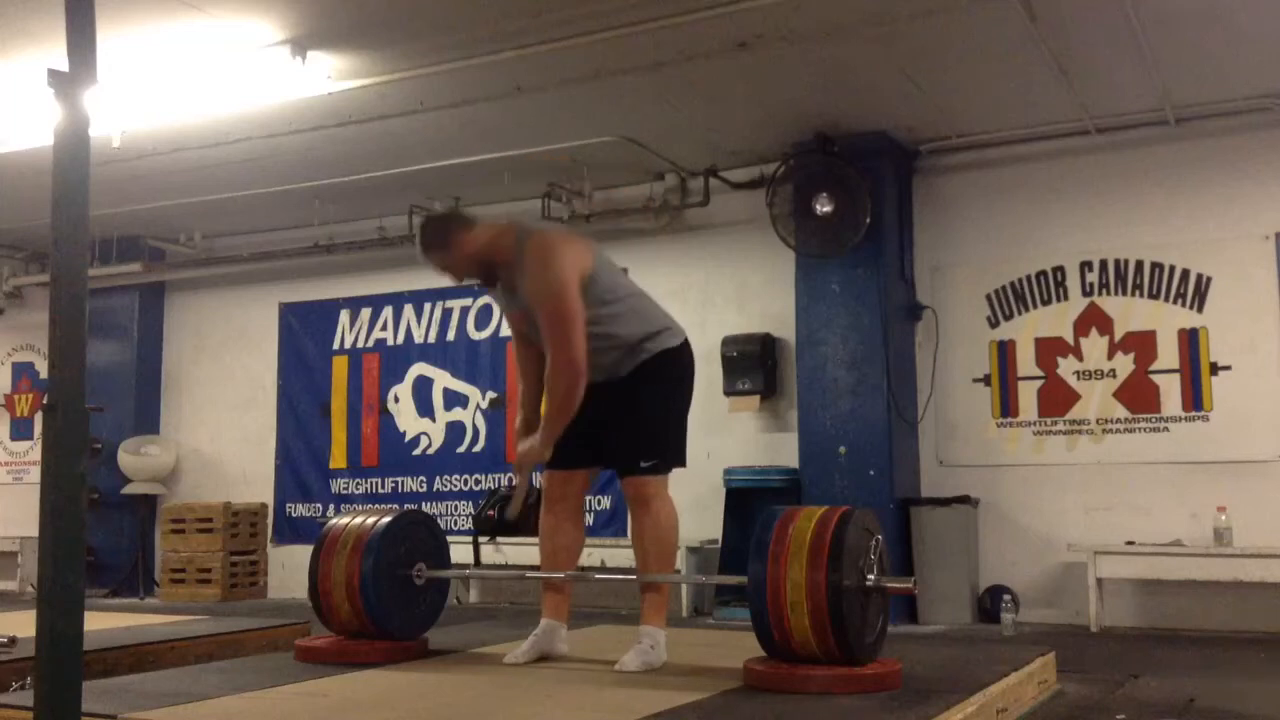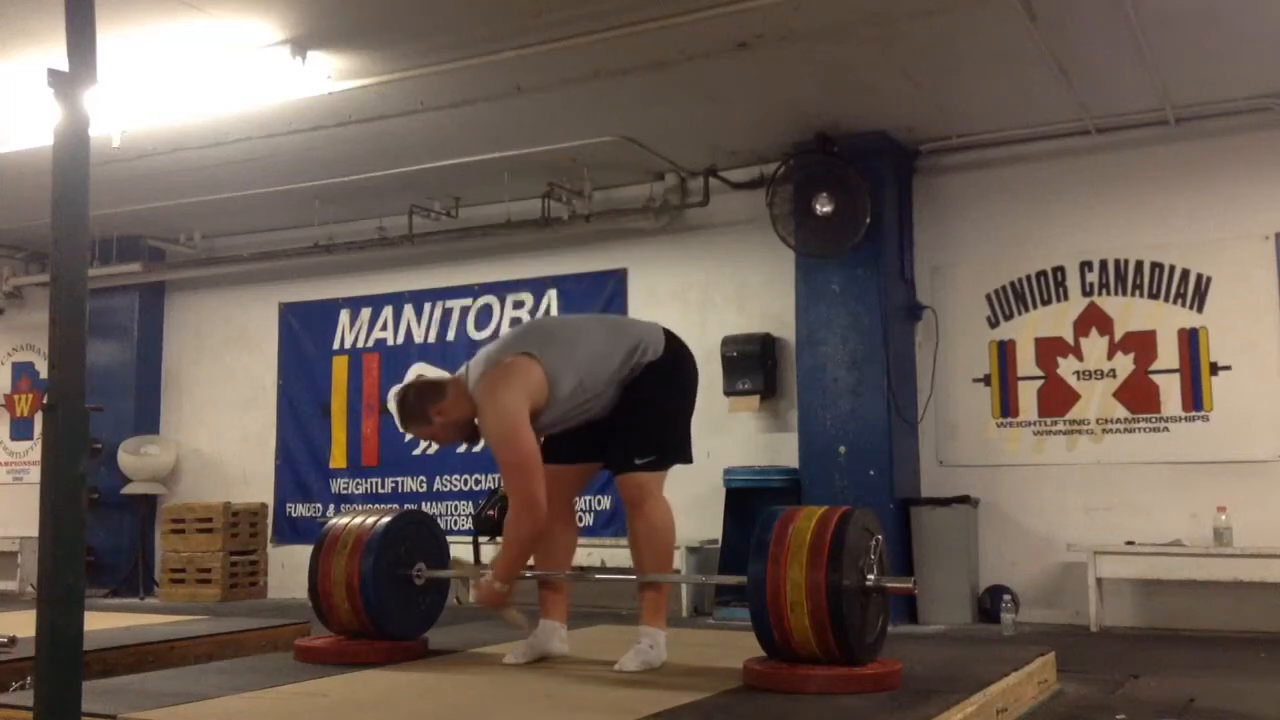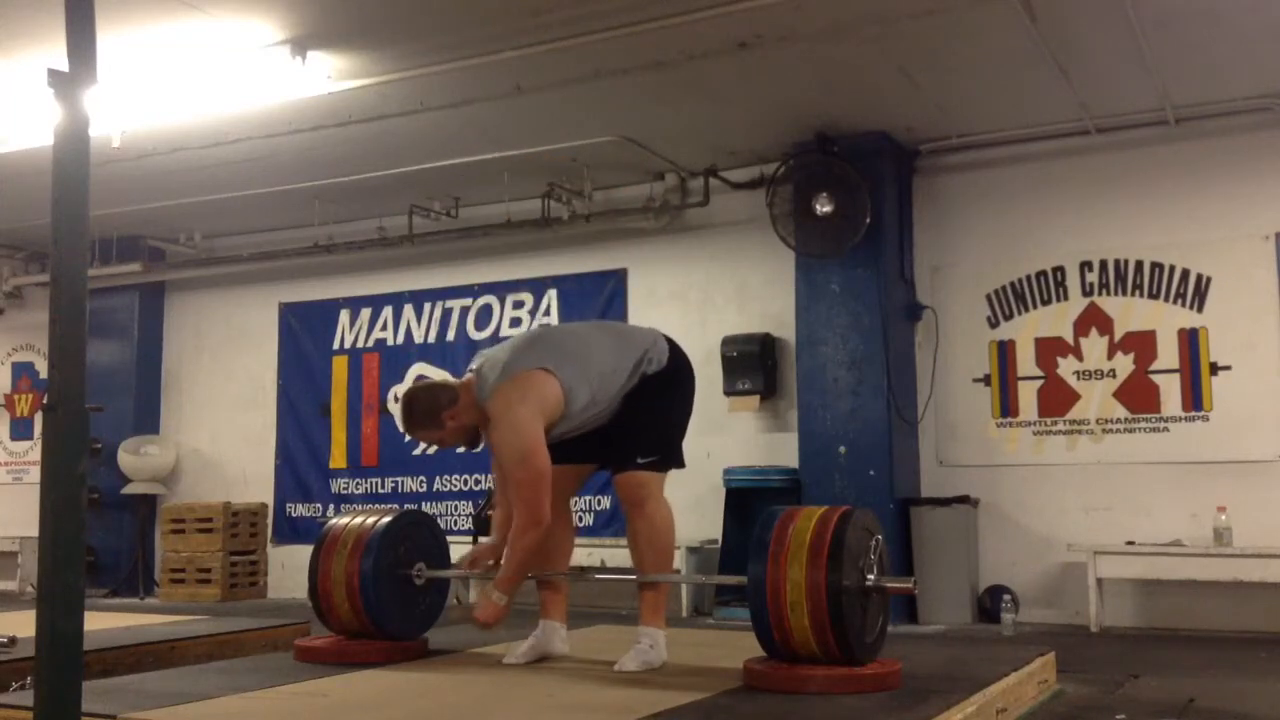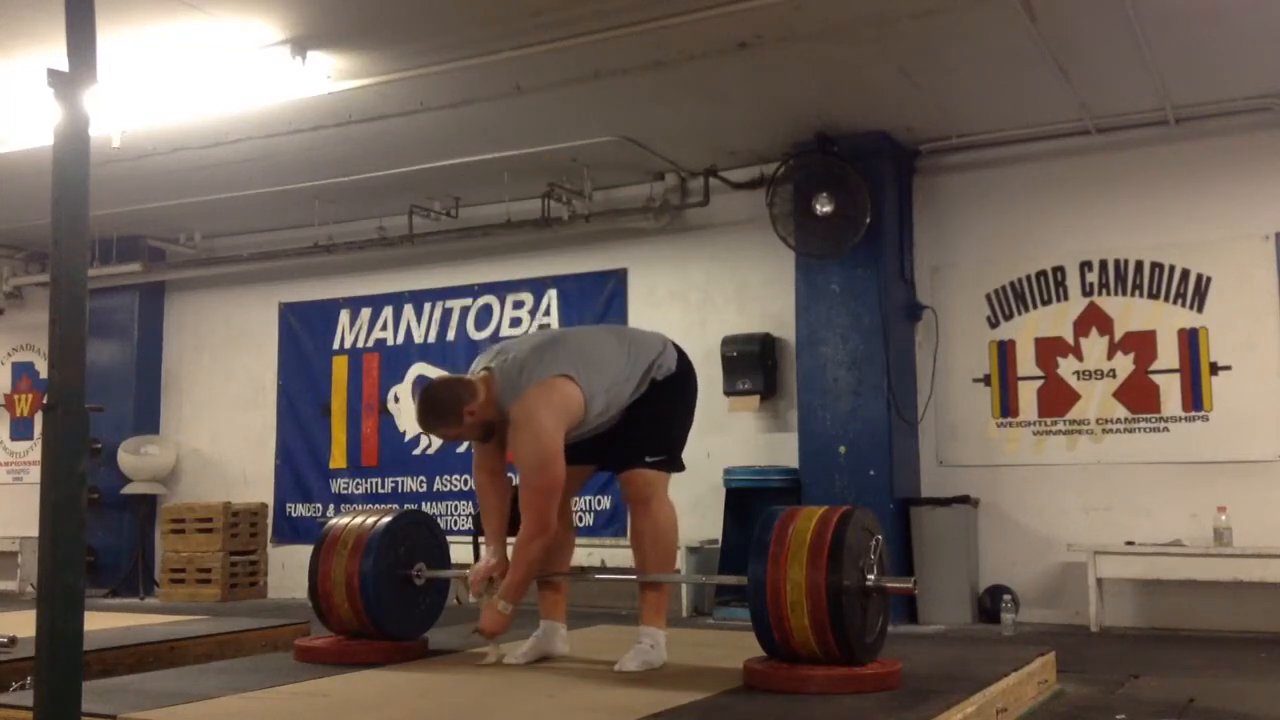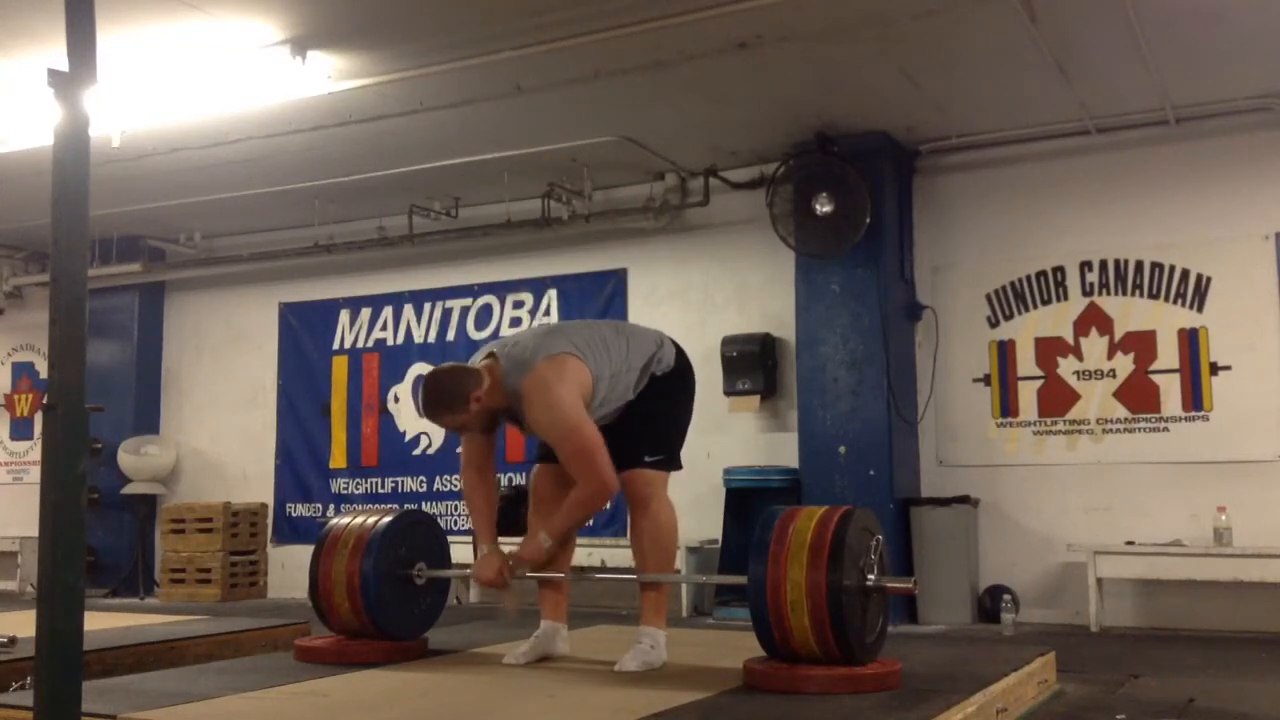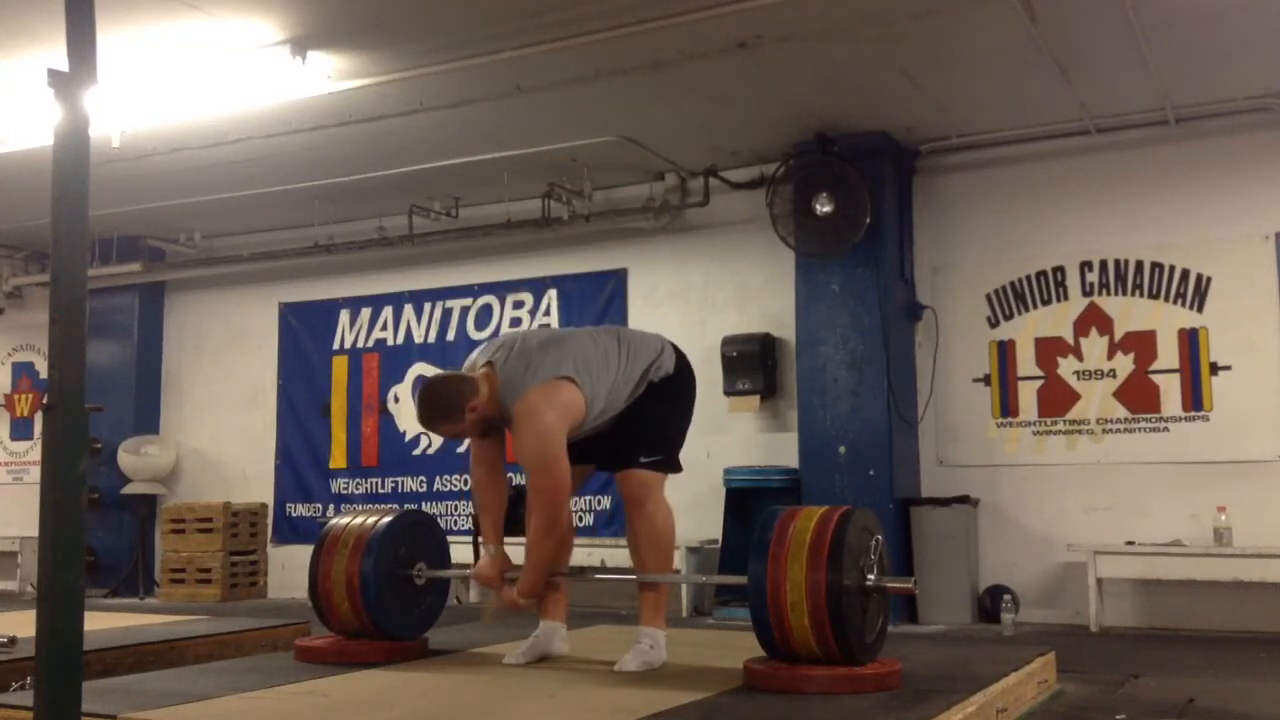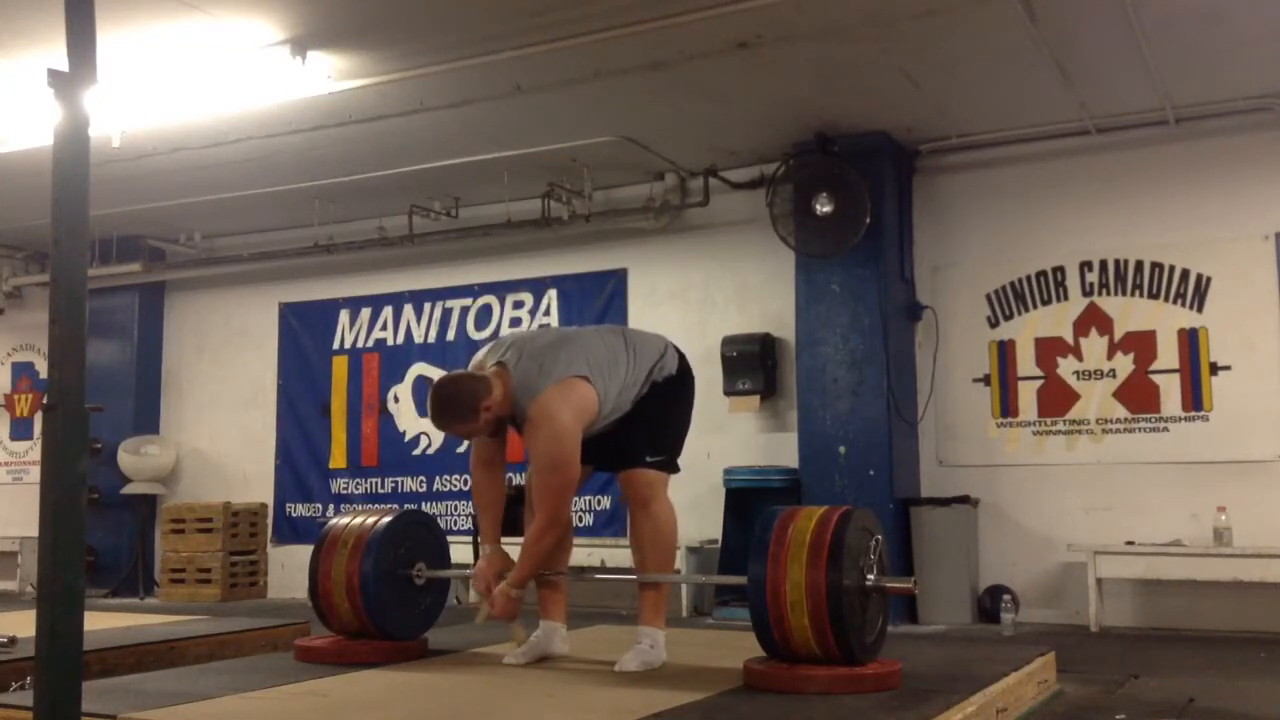
dt=0.7s
person 1, frame 1
left shoulder: (542, 259)
right shoulder: (499, 269)
left elbow: (568, 363)
right elbow: (529, 344)
left wrist: (543, 443)
right wrist: (528, 414)
left hip: (654, 361)
right hip: (600, 375)
left knee: (643, 487)
right knee: (560, 490)
left ankle: (652, 635)
right ankle: (553, 628)
person 1, frame 2
left shoulder: (496, 402)
right shoulder: (479, 382)
left elbow: (528, 507)
left wrist: (499, 580)
right wrist: (508, 565)
left hip: (656, 367)
right hip: (604, 388)
left knee: (637, 489)
right knee: (551, 491)
left ankle: (652, 635)
right ankle: (551, 629)
person 1, frame 3
left shoulder: (512, 412)
right shoulder: (476, 387)
left elbow: (535, 520)
left wrist: (498, 594)
right wrist: (498, 540)
left hip: (654, 374)
right hip: (601, 389)
left knee: (637, 490)
right knee: (547, 494)
left ankle: (652, 635)
right ankle: (552, 630)
person 1, frame 4
left shoulder: (533, 414)
right shoulder: (480, 384)
left elbow: (538, 527)
right elbow: (488, 473)
left wrist: (503, 604)
right wrist: (494, 551)
left hip: (659, 378)
right hip: (606, 385)
left knee: (643, 488)
right knee: (549, 496)
left ankle: (652, 635)
right ankle: (552, 630)
person 1, frame 5
left shoulder: (545, 394)
right shoulder: (475, 380)
left elbow: (602, 482)
right elbow: (476, 470)
left wrist: (545, 540)
right wrist: (486, 549)
left hip: (656, 376)
right hip: (605, 391)
left knee: (642, 488)
right knee: (544, 487)
left ankle: (652, 635)
right ankle: (552, 630)
person 1, frame 6
left shoulder: (536, 415)
right shoulder: (473, 379)
left elbow: (551, 520)
right elbow: (486, 470)
left wrist: (524, 592)
right wrist: (492, 549)
left hip: (657, 377)
right hip: (603, 384)
left knee: (638, 487)
right knee: (544, 494)
left ankle: (652, 635)
right ankle: (552, 630)
person 1, frame 7
left shoulder: (551, 415)
right shoulder: (480, 378)
left elbow: (552, 518)
right elbow: (486, 466)
left wrist: (513, 588)
right wrist: (490, 549)
left hip: (658, 379)
right hip: (604, 379)
left knee: (642, 487)
right knee: (542, 491)
left ankle: (652, 635)
right ankle: (552, 630)
